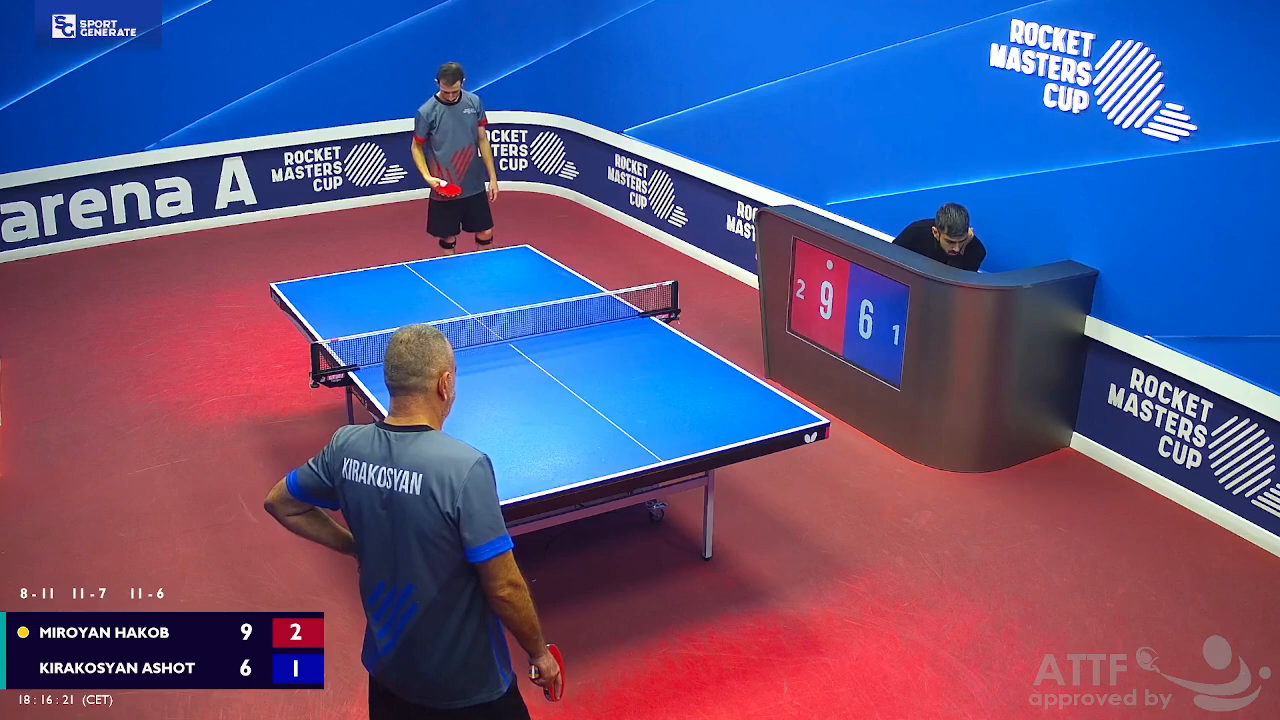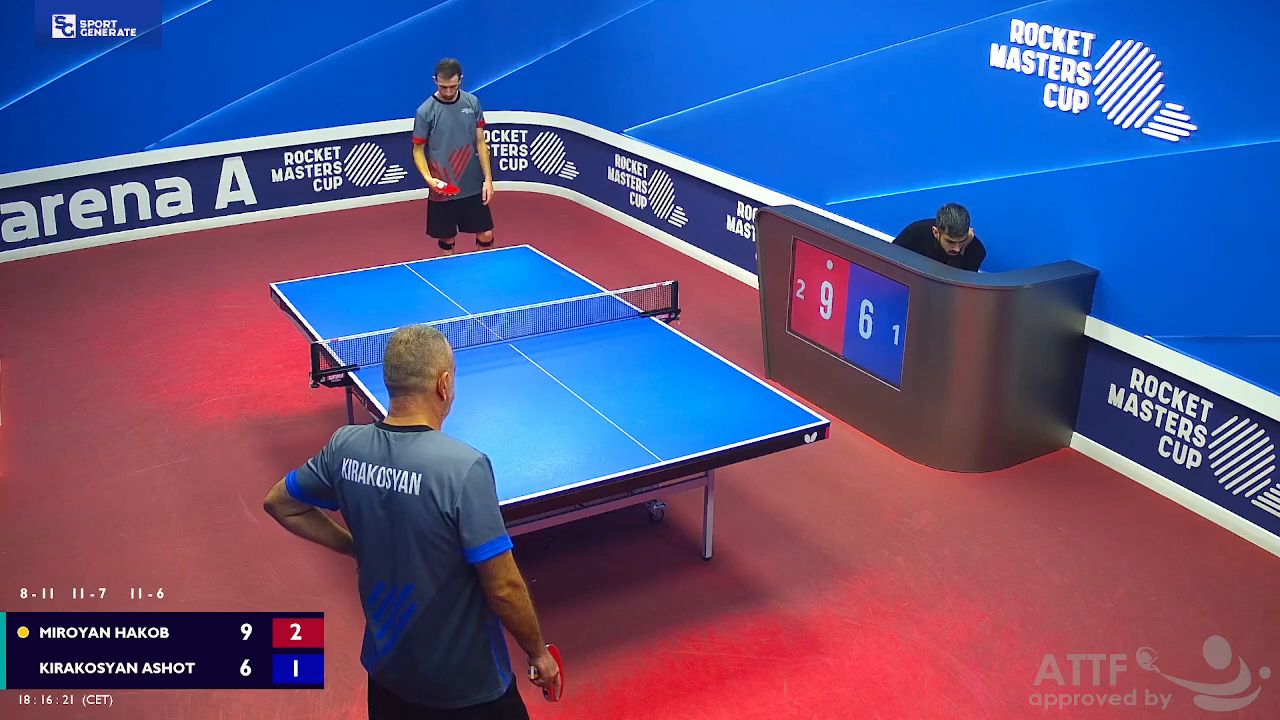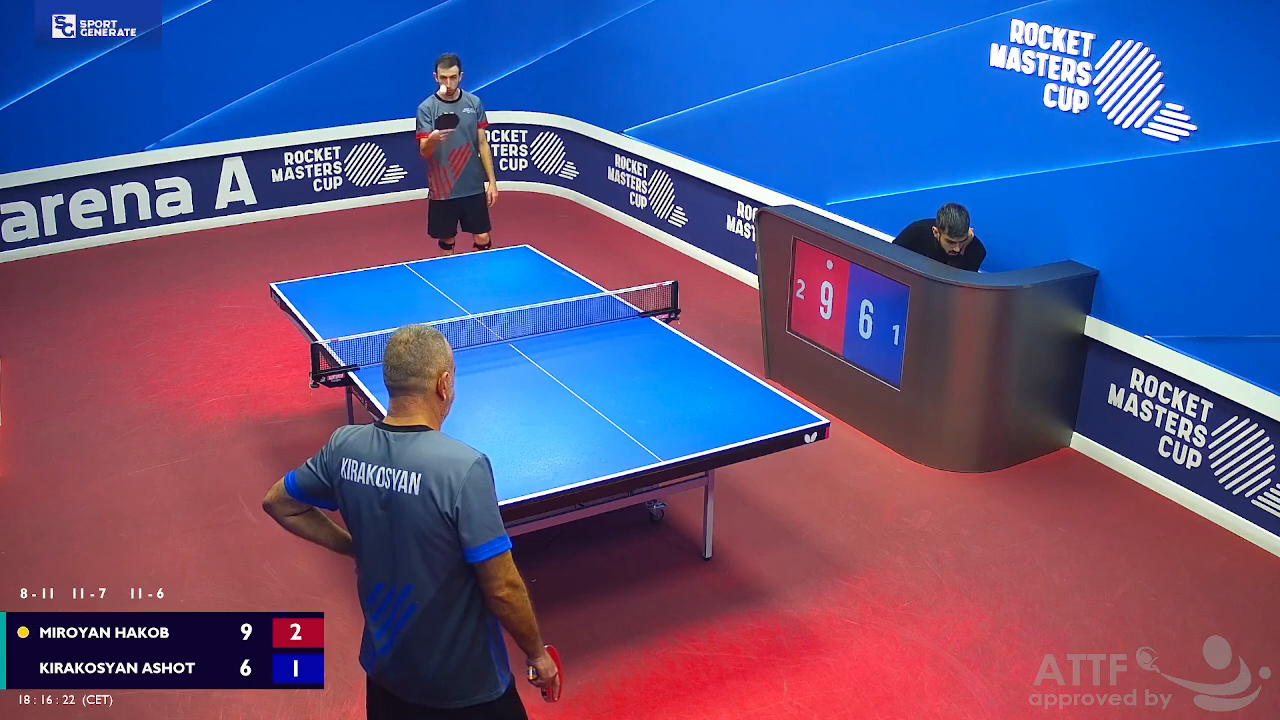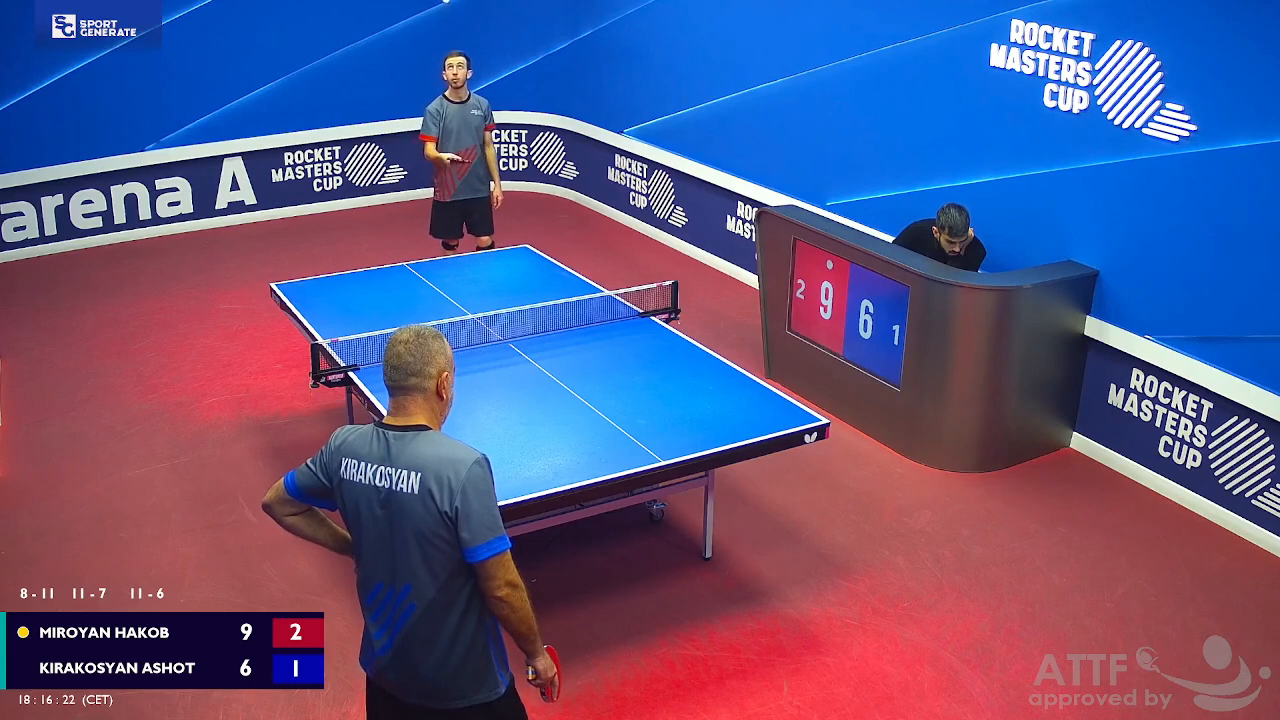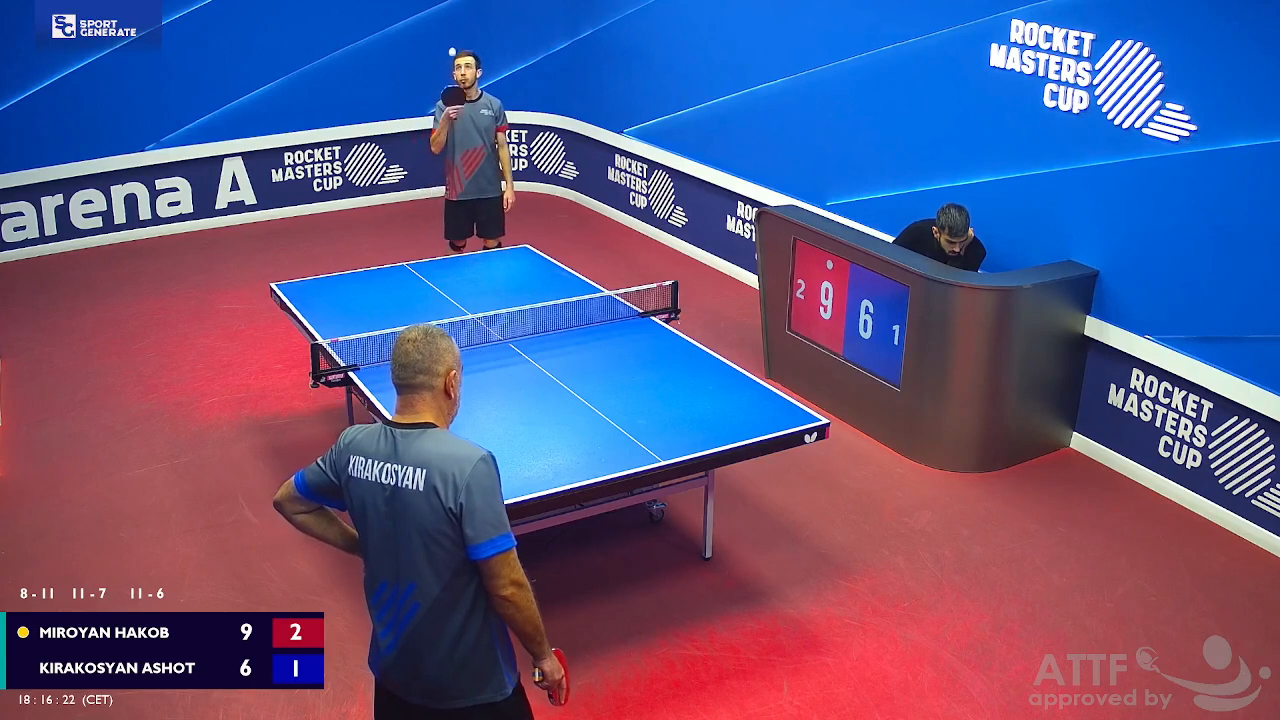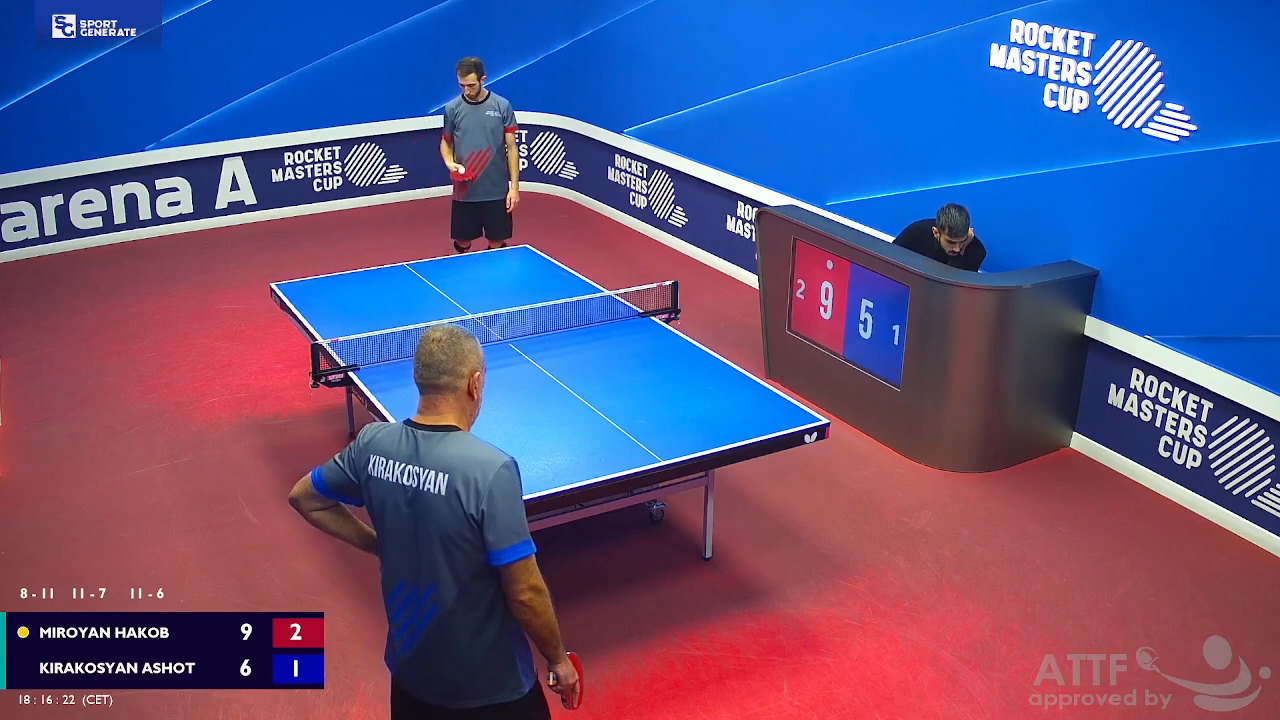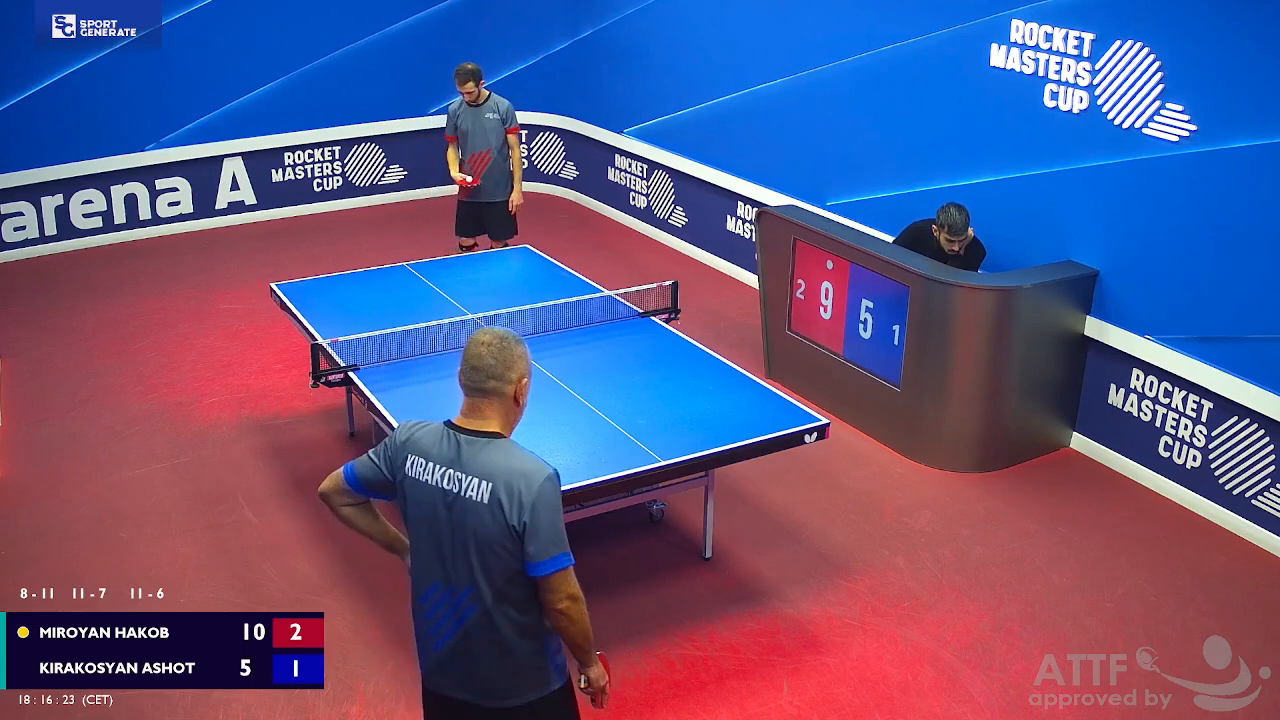
dt=0.3s
person 1, frame 1
left shoulder: (346, 446)
right shoulder: (464, 467)
left elbow: (281, 503)
right elbow: (503, 588)
right wrist: (539, 652)
left hip: (387, 669)
right hip: (468, 685)
person 1, frame 2
left shoulder: (345, 447)
right shoulder: (463, 467)
left elbow: (279, 504)
right elbow: (502, 588)
right wrist: (538, 653)
left hip: (385, 668)
right hip: (466, 686)
person 1, frame 3
left shoulder: (345, 446)
right shoulder: (463, 467)
left elbow: (278, 504)
right elbow: (502, 589)
right wrist: (537, 653)
left hip: (384, 669)
right hip: (466, 685)
person 1, frame 4
left shoulder: (344, 446)
right shoulder: (462, 467)
left elbow: (277, 504)
right elbow: (501, 588)
right wrist: (536, 653)
left hip: (384, 668)
right hip: (466, 686)
person 1, frame 5
left shoulder: (353, 445)
right shoulder: (468, 464)
left elbow: (289, 502)
right elbow: (506, 586)
right wrist: (542, 653)
left hip: (393, 668)
right hip: (473, 685)
person 1, frame 6
left shoulder: (373, 443)
right shoulder: (490, 470)
left elbow: (305, 498)
right elbow: (525, 592)
right wrist: (557, 658)
left hip: (410, 667)
right hip: (491, 685)
person 1, frame 7
left shoulder: (410, 441)
right shoulder: (532, 480)
left elbow: (334, 493)
right elbow: (561, 600)
right wrist: (589, 662)
left hip: (440, 667)
right hip: (524, 683)
person 2, frame 1
left shoulder: (474, 102)
right shoulder: (426, 112)
left elbow: (483, 140)
right elbow: (416, 147)
left wrist: (492, 177)
right wrist: (427, 177)
left hip: (475, 187)
left knee: (485, 235)
right knee: (448, 241)
person 2, frame 2
left shoulder: (472, 103)
right shoulder: (425, 111)
left elbow: (481, 142)
right elbow: (418, 150)
left wrist: (488, 179)
right wrist: (428, 178)
left hip: (473, 188)
right hip: (442, 192)
left knee: (485, 236)
right knee: (447, 241)
person 2, frame 3
left shoulder: (474, 103)
right shoulder: (426, 108)
left elbow: (483, 143)
right elbow: (424, 150)
left wrist: (491, 181)
right wrist: (433, 138)
left hip: (474, 187)
right hip: (442, 190)
left knee: (482, 239)
right knee: (447, 242)
person 2, frame 4
left shoulder: (482, 105)
right shoulder: (434, 109)
left elbow: (489, 146)
right elbow: (428, 151)
left wrist: (497, 184)
right wrist: (441, 156)
left hip: (479, 190)
right hip: (447, 192)
left knee: (485, 242)
right knee: (450, 244)
person 2, frame 5
left shoulder: (494, 105)
right shoulder: (445, 105)
left elbow: (503, 147)
right elbow: (435, 148)
left wrist: (509, 186)
right wrist: (445, 121)
left hip: (489, 191)
right hip: (457, 192)
left knee: (492, 244)
right knee: (457, 244)
person 2, frame 6
left shoulder: (502, 106)
right shoulder: (452, 108)
left elbow: (511, 148)
right elbow: (445, 143)
left wrist: (514, 186)
right wrist: (450, 163)
left hip: (496, 192)
right hip: (464, 193)
left knee: (497, 246)
right knee: (462, 246)
person 2, frame 7
left shoulder: (503, 107)
right shoulder: (454, 111)
left elbow: (515, 149)
right elbow: (452, 147)
left wrist: (517, 188)
right wrist: (454, 172)
left hip: (499, 192)
right hip: (468, 192)
left knee: (499, 246)
right knee: (465, 244)
